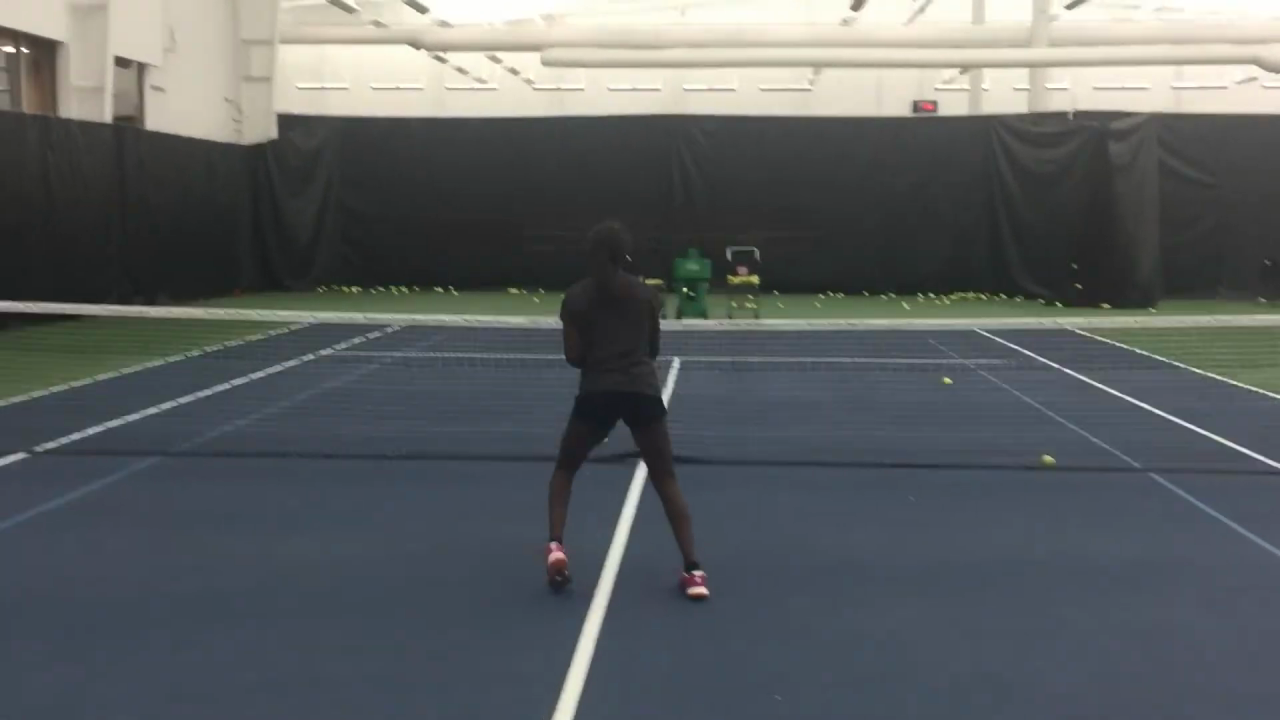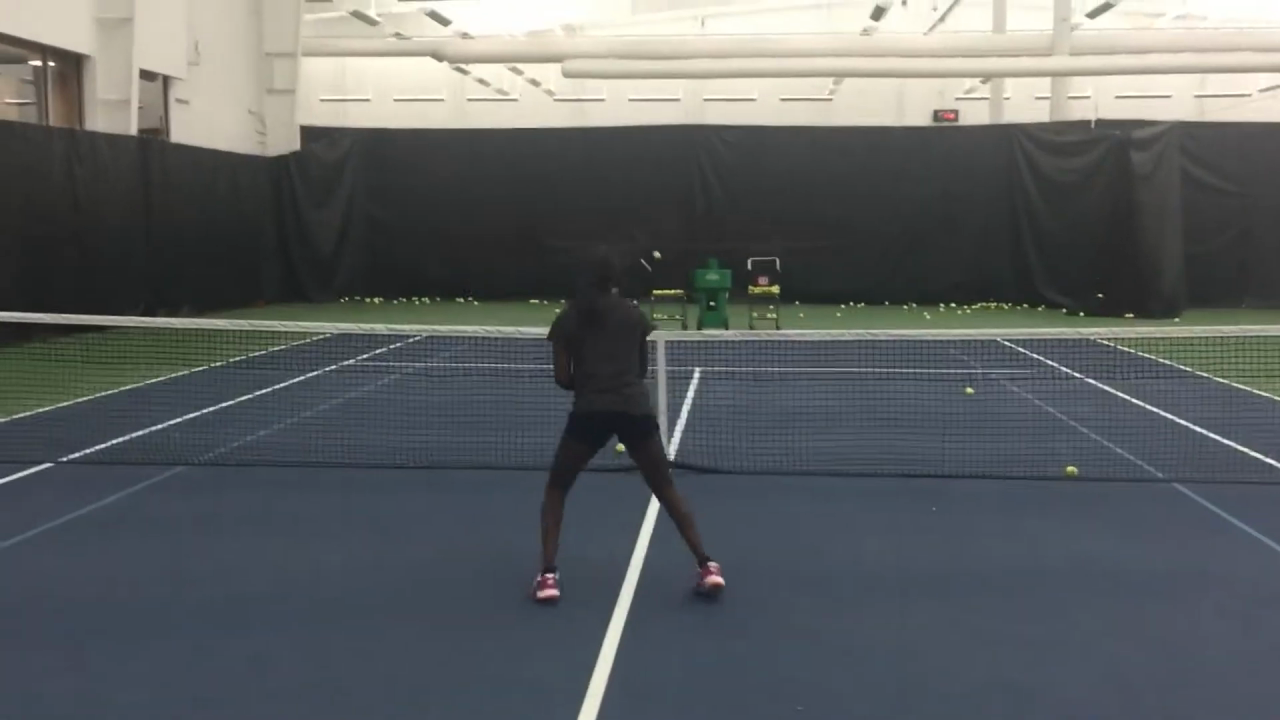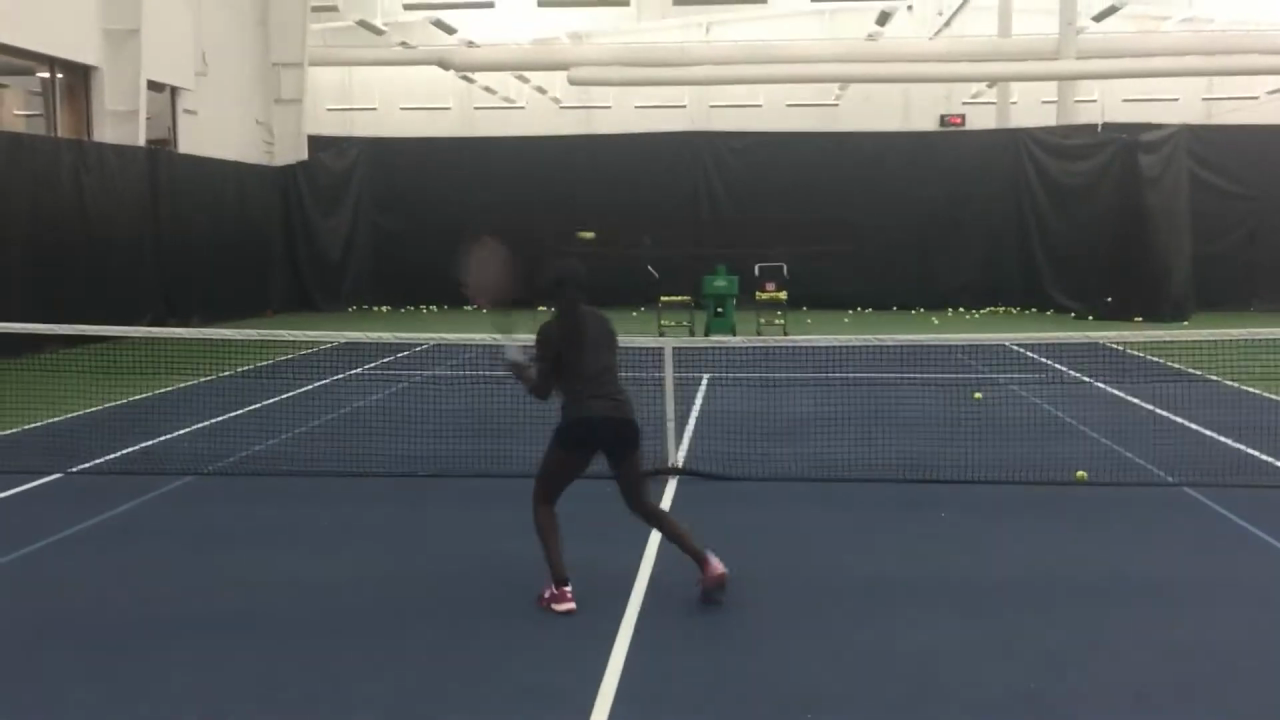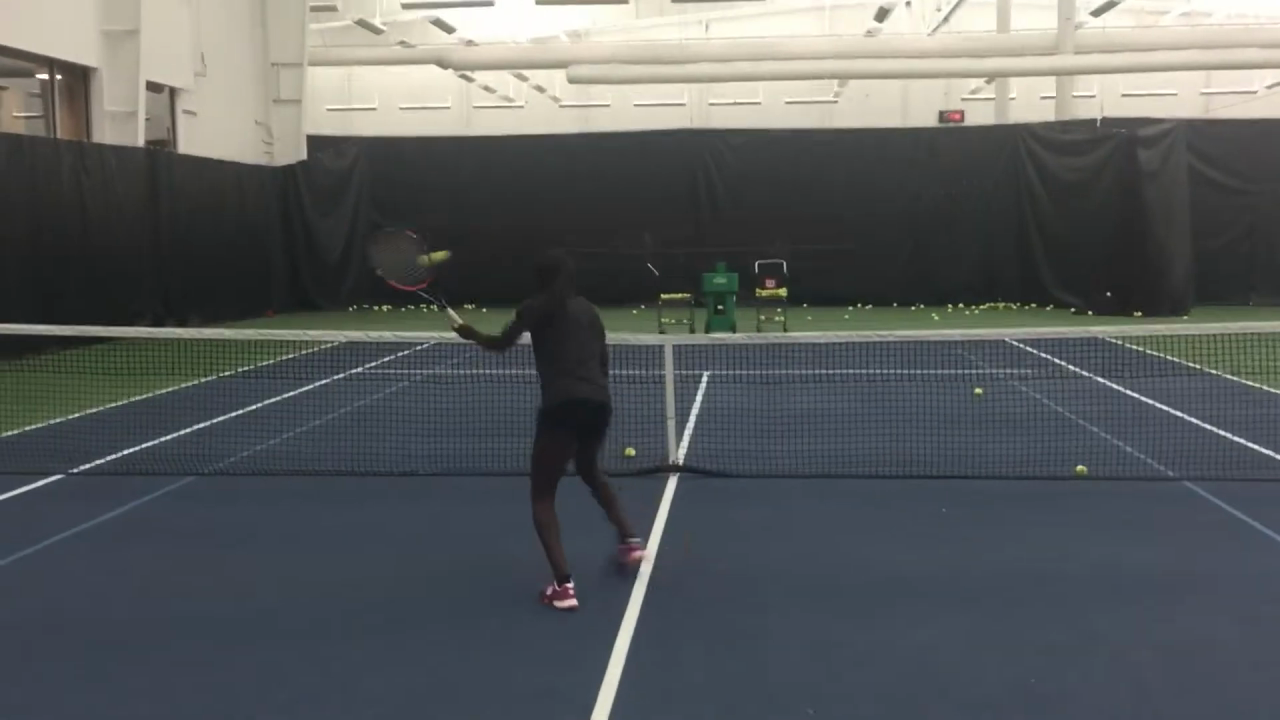
dt=0.2s
person 1, frame 1
left shoulder: (577, 296)
right shoulder: (646, 293)
left elbow: (573, 355)
right elbow: (653, 349)
left hip: (597, 393)
right hip: (642, 391)
left knee: (564, 470)
right knee: (666, 481)
left ankle: (556, 545)
right ankle: (693, 572)
person 1, frame 2
left shoulder: (567, 319)
right shoulder: (634, 315)
left elbow: (563, 379)
left hip: (589, 412)
right hip: (635, 409)
left knee: (556, 489)
right knee: (666, 492)
left ankle: (549, 575)
right ankle: (707, 566)
person 1, frame 3
left shoulder: (552, 330)
right shoulder: (601, 322)
left elbow: (540, 390)
left wrist: (522, 371)
left hip: (580, 421)
right hip: (621, 417)
left knee: (544, 500)
right knee: (641, 504)
left ankle: (561, 588)
right ankle: (705, 562)
person 1, frame 4
left shoulder: (537, 308)
right shoulder: (589, 310)
left elbow: (501, 343)
left wrist: (468, 332)
left hip: (563, 404)
right hip: (599, 402)
left knee: (542, 495)
right knee: (591, 472)
left ankle: (563, 585)
right ankle: (629, 540)
